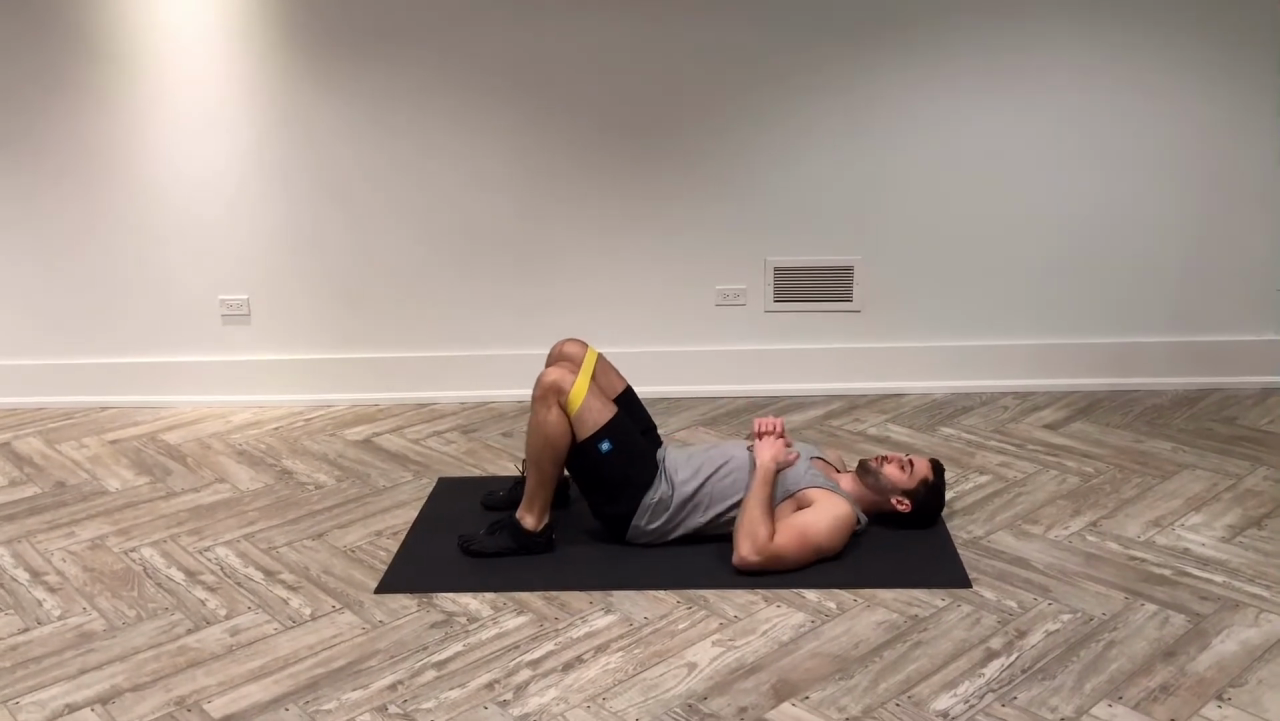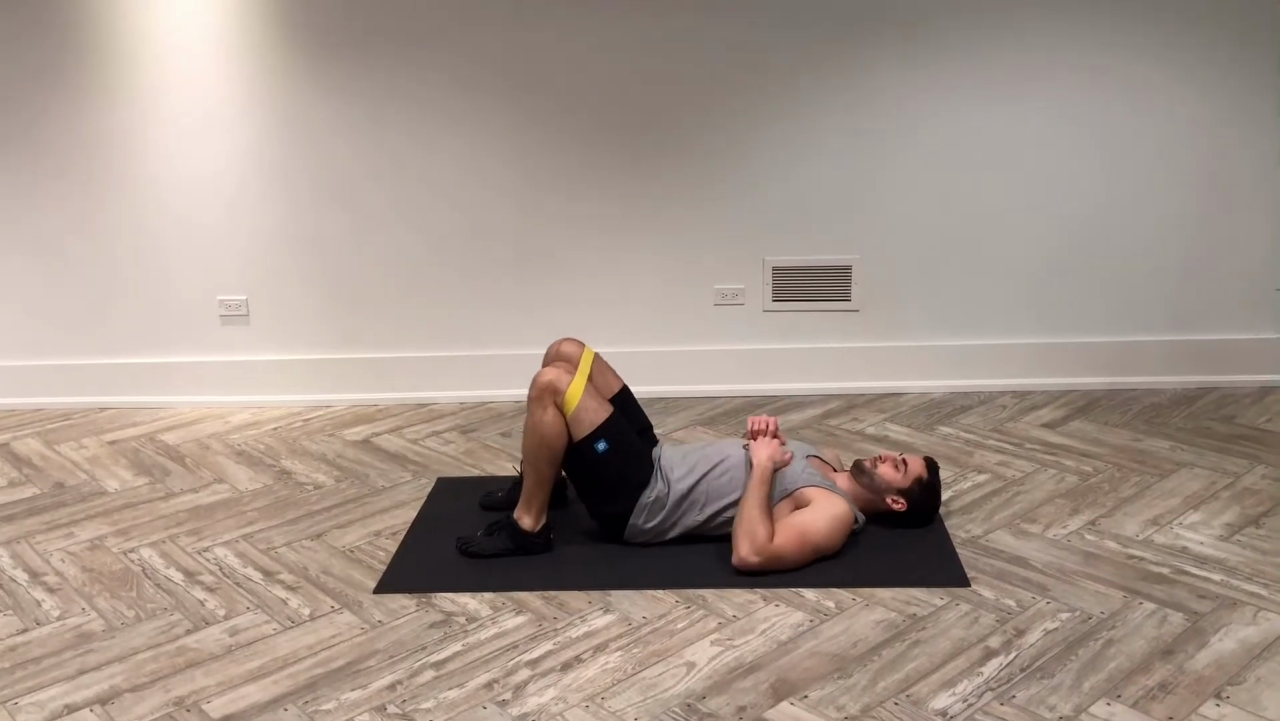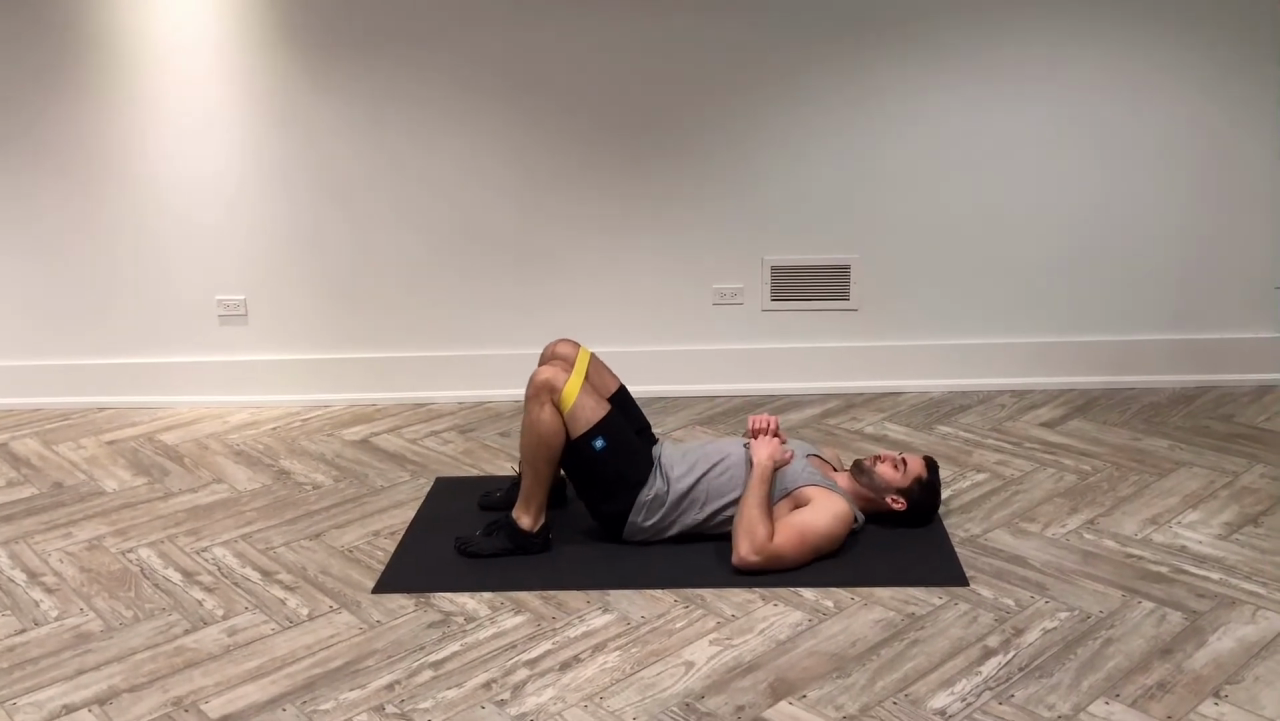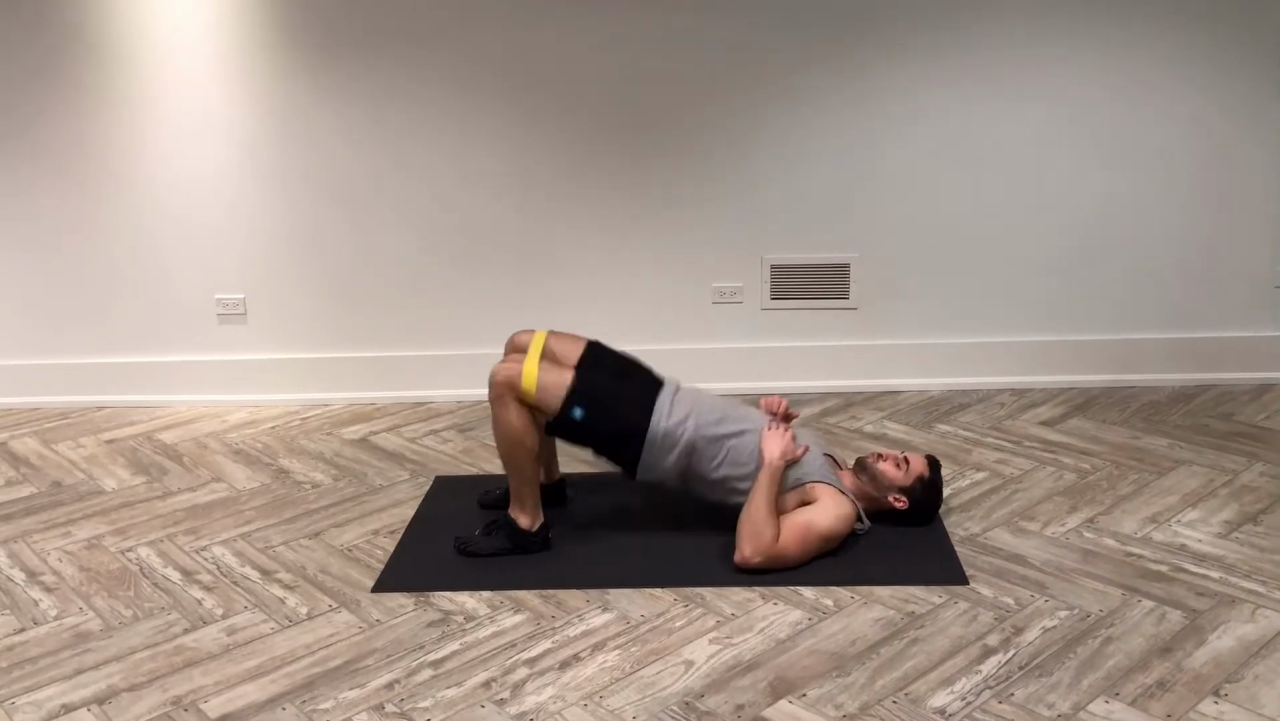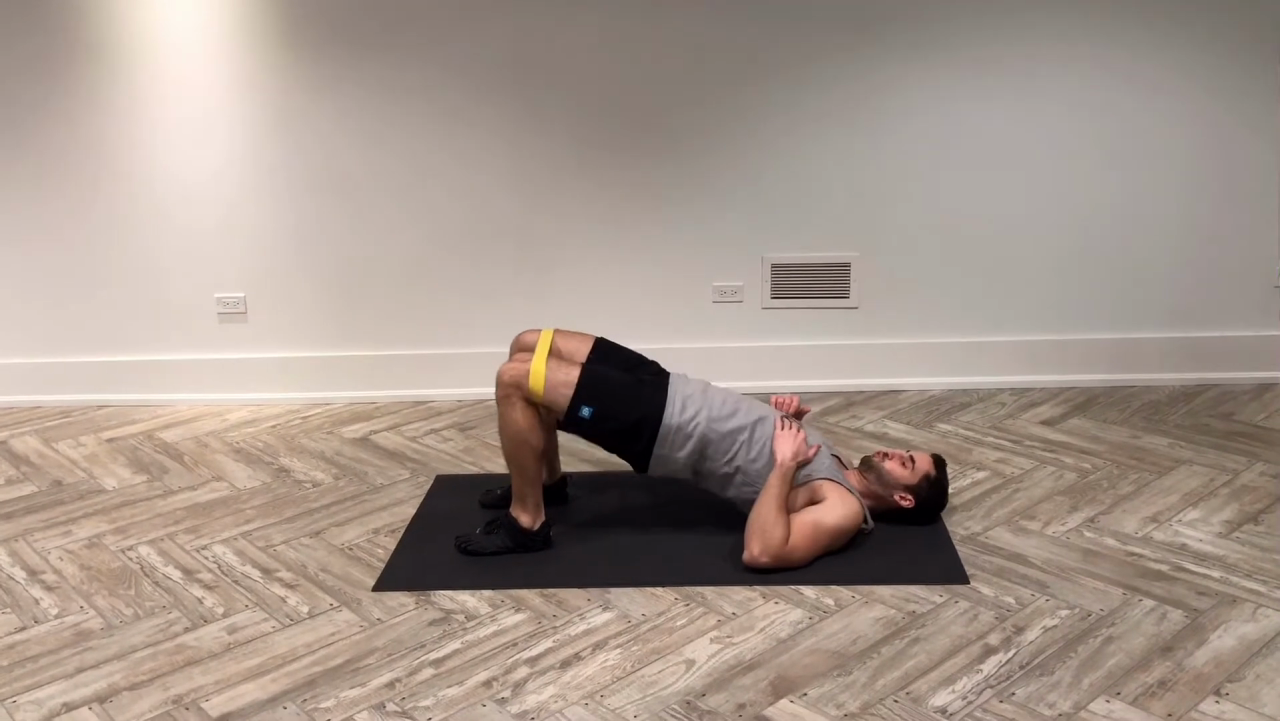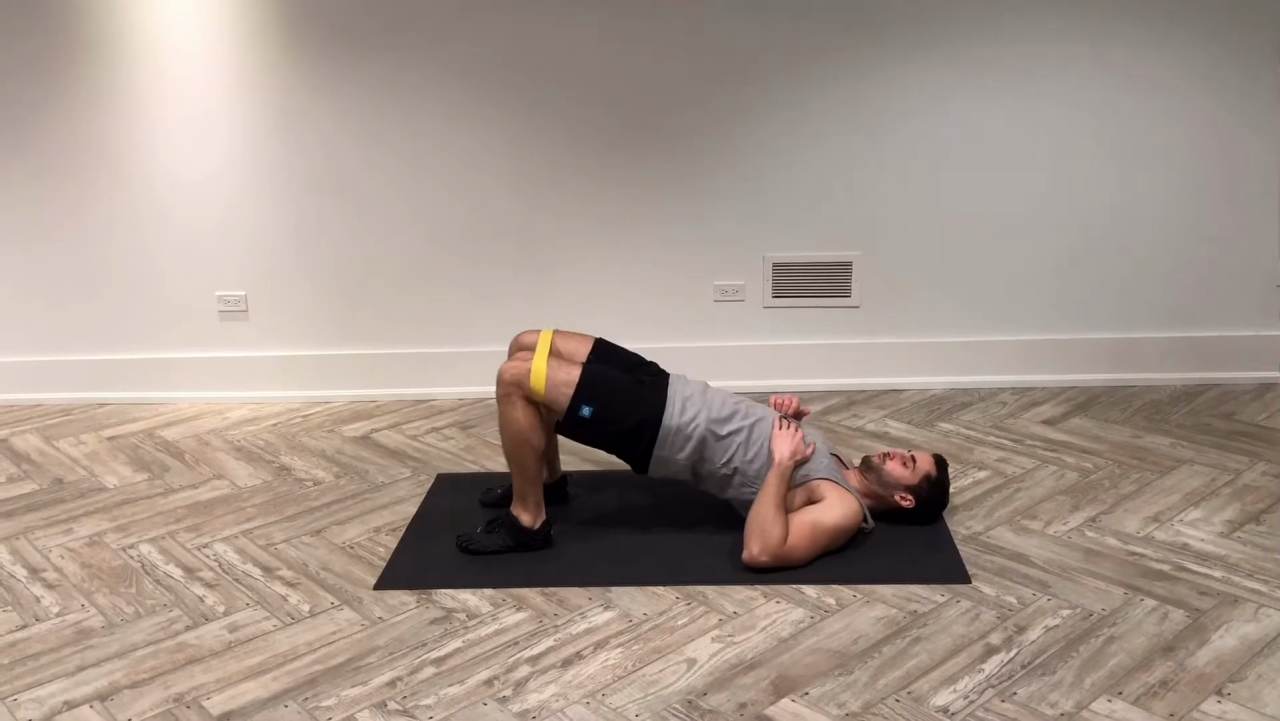
dt=0.2s
person 1, frame 1
left shoulder: (837, 516)
right shoulder: (830, 464)
left elbow: (749, 553)
left wrist: (766, 467)
right wrist: (769, 436)
left hip: (642, 503)
right hip: (658, 461)
left knee: (556, 384)
right knee: (570, 353)
left ankle: (529, 526)
right ankle: (545, 482)
person 1, frame 2
left shoulder: (834, 515)
right shoulder: (827, 465)
left elbow: (749, 554)
left wrist: (763, 467)
right wrist: (765, 435)
left hip: (639, 502)
right hip: (654, 460)
left knee: (551, 384)
right knee: (567, 352)
left ankle: (527, 526)
right ankle: (544, 482)
person 1, frame 3
left shoulder: (834, 514)
right shoulder: (827, 462)
left elbow: (749, 553)
left wrist: (763, 466)
right wrist: (767, 435)
left hip: (639, 498)
right hip: (652, 455)
left knee: (548, 383)
right knee: (563, 355)
left ankle: (526, 526)
right ankle: (544, 481)
person 1, frame 4
left shoulder: (836, 513)
right shoulder: (828, 463)
left elbow: (751, 553)
left wrist: (774, 464)
right wrist: (778, 418)
left hip: (653, 430)
right hip: (660, 400)
left knee: (506, 379)
right knee: (523, 346)
left ankle: (524, 525)
right ankle: (544, 482)
person 1, frame 5
left shoulder: (844, 510)
right shoulder: (831, 460)
left elbow: (760, 552)
left wrist: (785, 465)
right wrist: (787, 413)
left hip: (665, 429)
right hip: (669, 393)
left knee: (514, 378)
right knee: (528, 345)
left ankle: (526, 523)
right ankle: (547, 480)
person 1, frame 6
left shoulder: (844, 510)
right shoulder: (832, 461)
left elbow: (760, 551)
left wrist: (784, 463)
right wrist: (788, 414)
left hip: (665, 431)
right hip: (668, 395)
left knee: (515, 377)
right knee: (528, 345)
left ankle: (527, 523)
right ankle: (547, 479)
